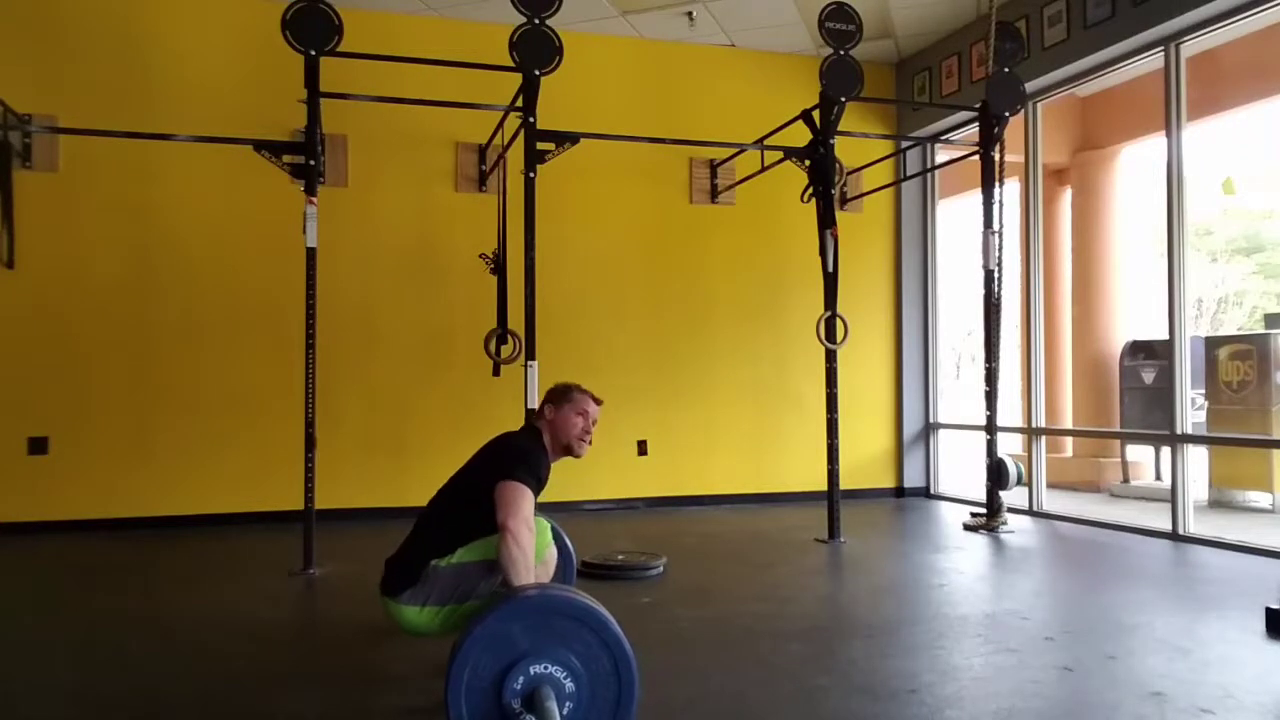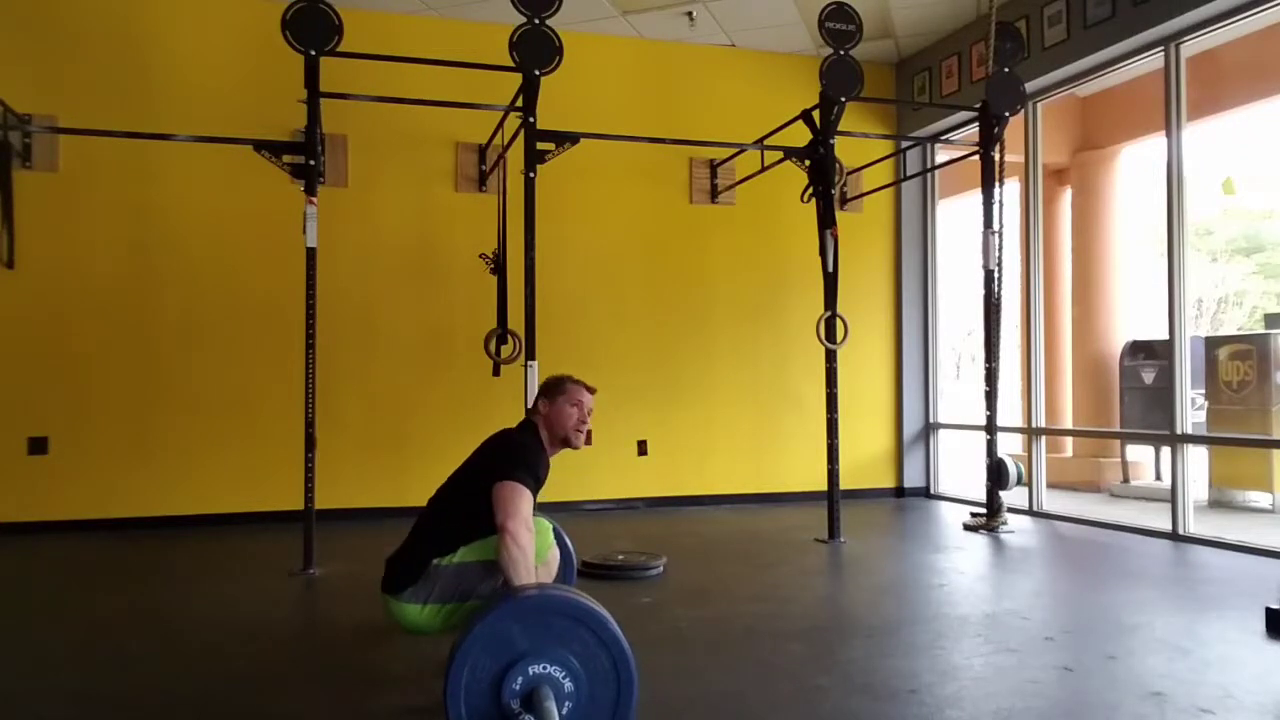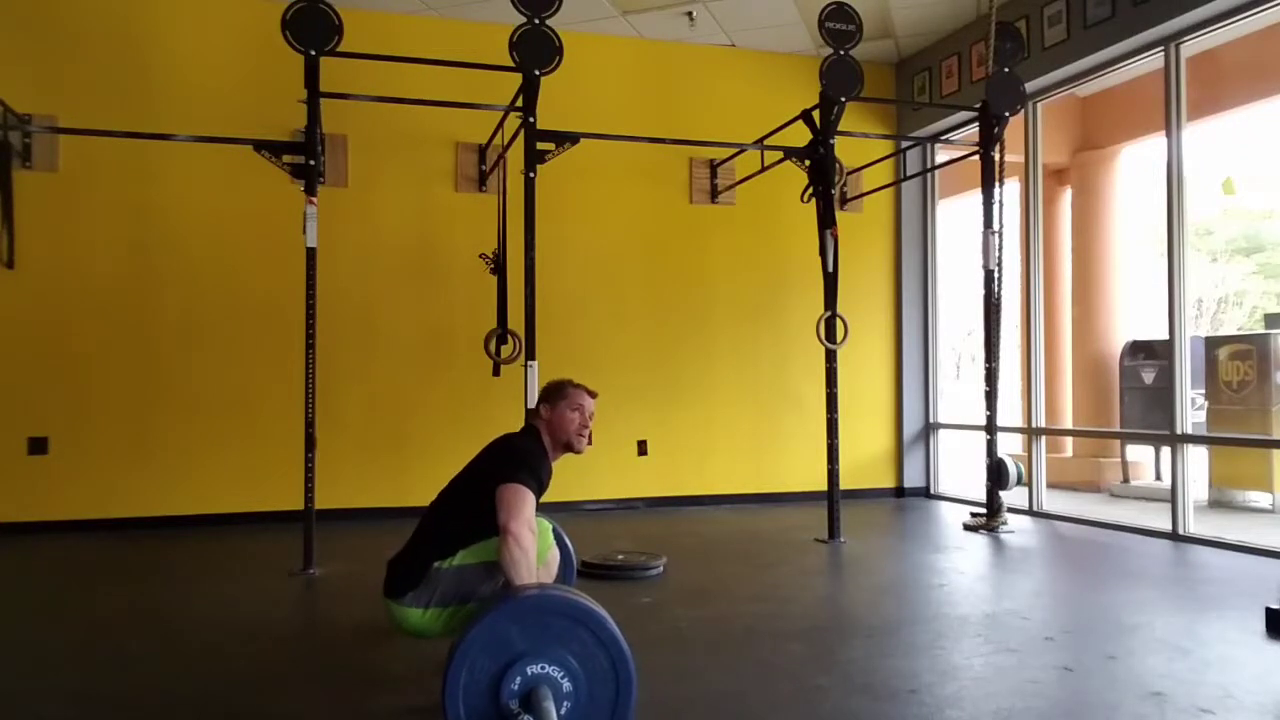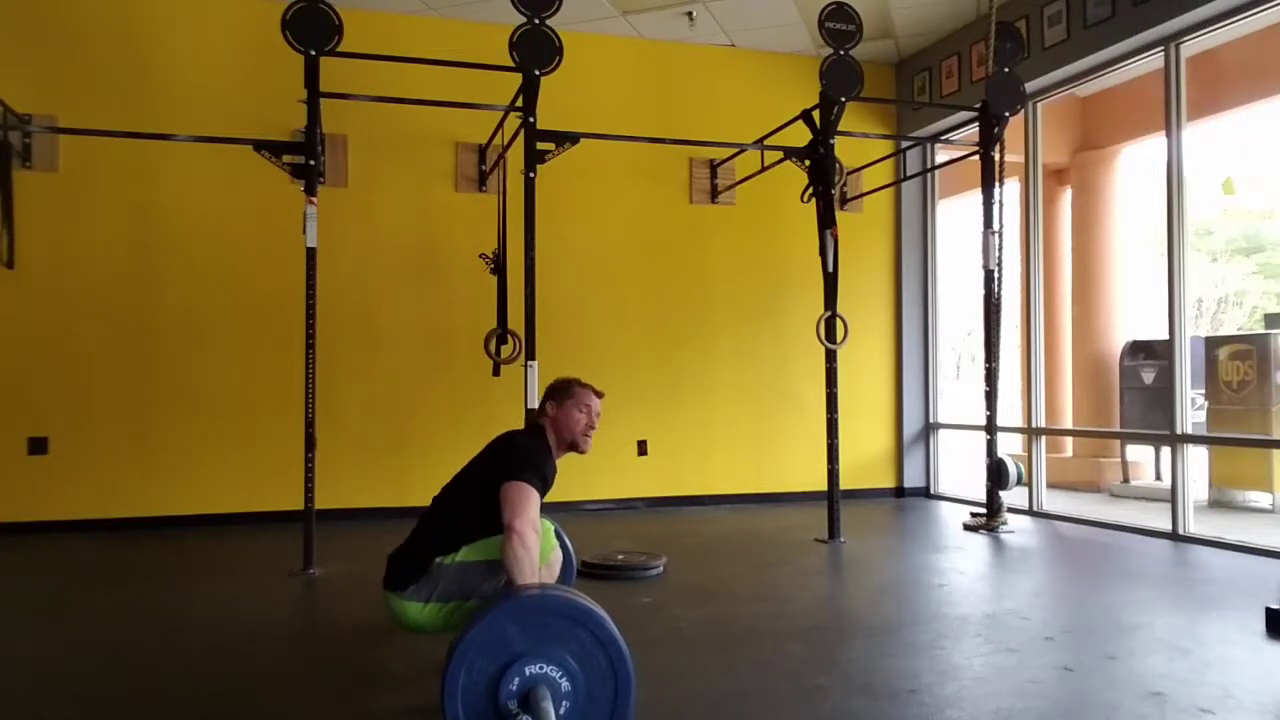
dt=0.2s
person 1, frame 1
left shoulder: (523, 449)
right shoulder: (526, 451)
right elbow: (514, 527)
left hip: (416, 586)
right hip: (418, 593)
right knee: (538, 539)
person 1, frame 2
left shoulder: (522, 447)
right shoulder: (524, 448)
right elbow: (514, 528)
left hip: (415, 584)
right hip: (418, 592)
right knee: (542, 545)
person 1, frame 3
left shoulder: (523, 451)
right shoulder: (526, 453)
right elbow: (515, 529)
left hip: (416, 588)
right hip: (421, 594)
right knee: (540, 541)
person 1, frame 4
left shoulder: (527, 447)
right shoulder: (531, 451)
right elbow: (519, 528)
left hip: (415, 582)
right hip: (420, 590)
right knee: (543, 542)
